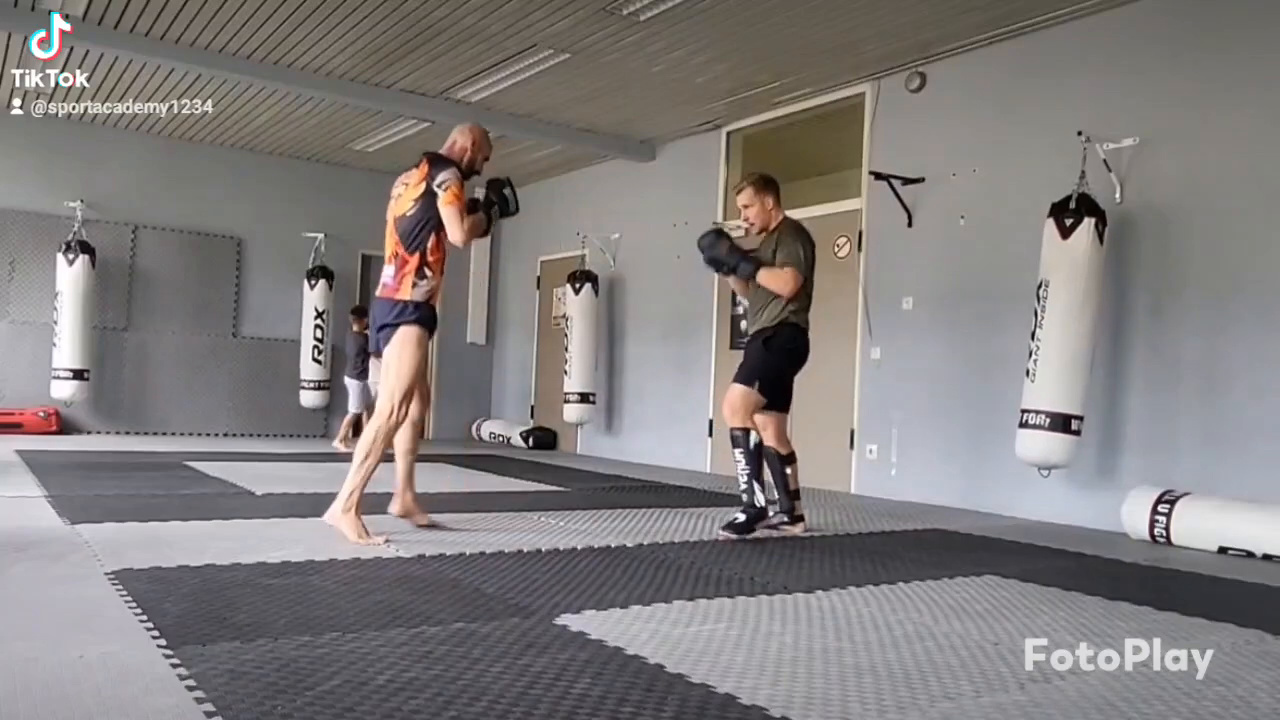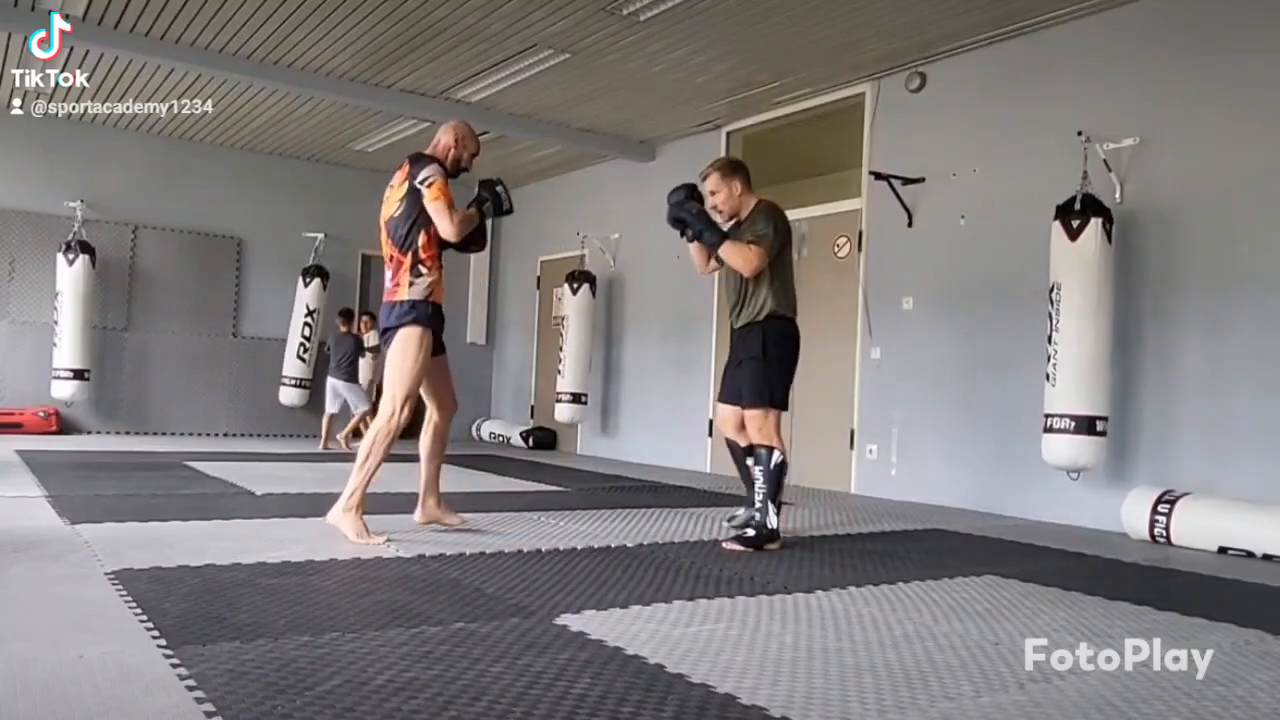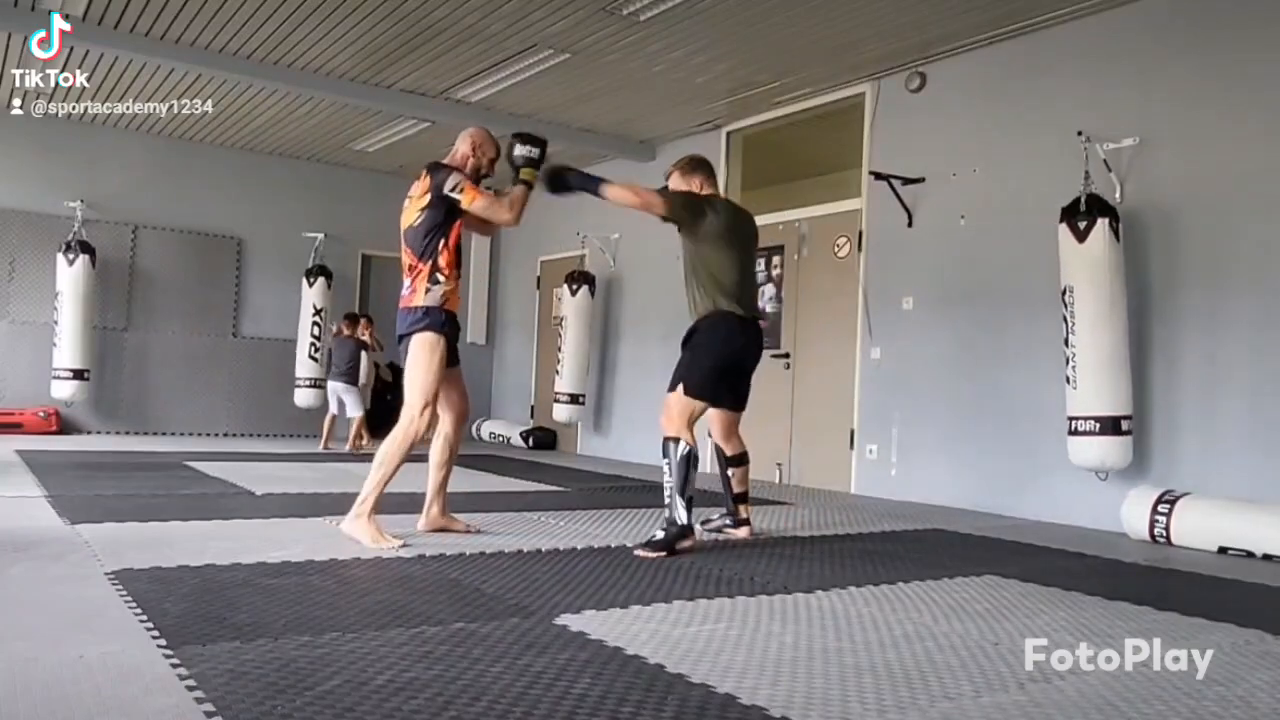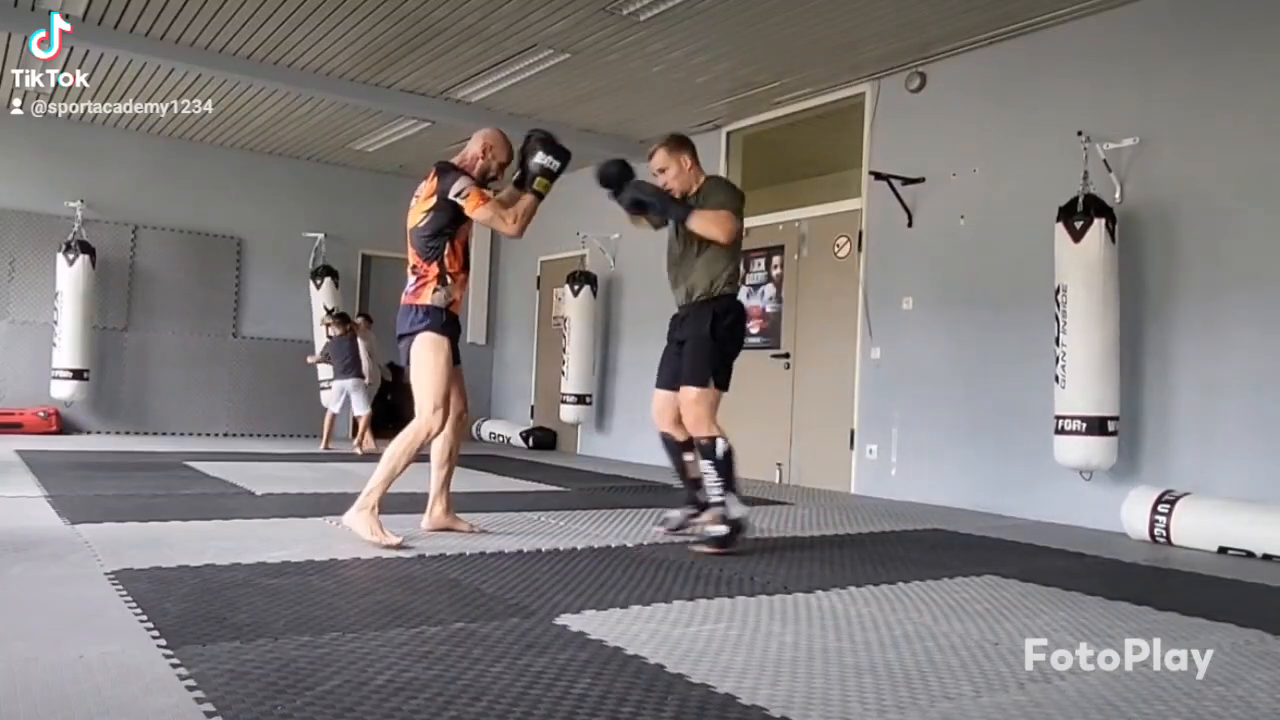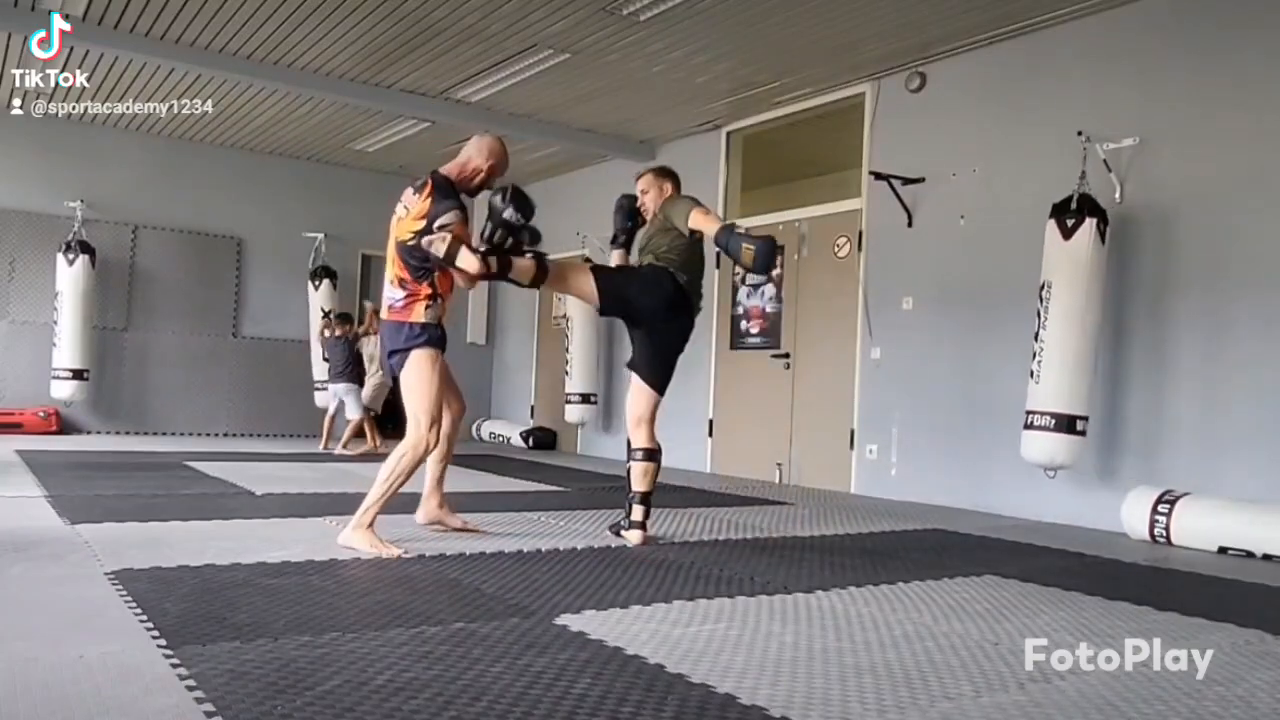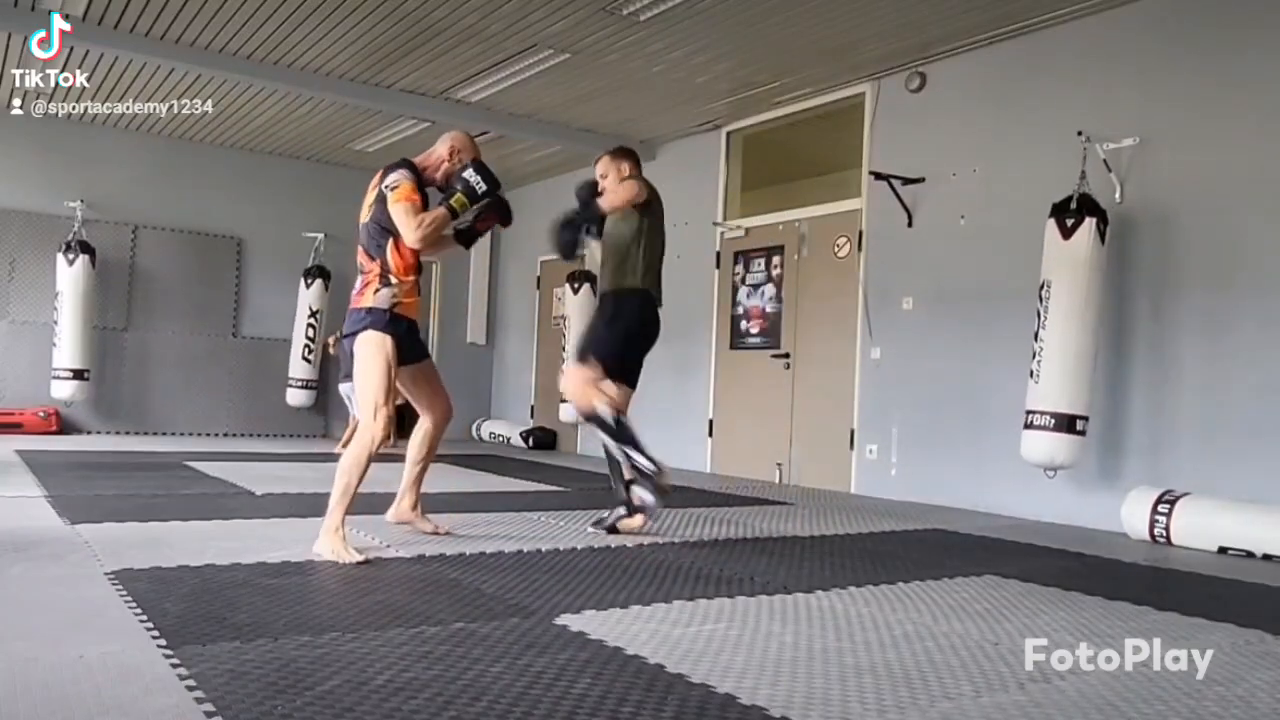
dt=0.5s
person 1, frame 1
left shoulder: (410, 177)
right shoulder: (445, 173)
right elbow: (459, 236)
left wrist: (474, 214)
right wrist: (489, 212)
left hip: (391, 301)
right hip: (408, 306)
left knee: (415, 402)
right knee: (394, 408)
left ankle: (404, 495)
right ankle: (344, 506)
person 1, frame 2
left shoulder: (408, 179)
right shoulder: (427, 171)
right elbow: (452, 228)
left wrist: (462, 235)
right wrist: (483, 207)
left hip: (417, 307)
right hip: (412, 307)
left knee: (444, 405)
right knee: (396, 410)
left ankle: (429, 503)
right ankle: (347, 507)
person 1, frame 3
left shoulder: (437, 187)
right shoulder: (447, 179)
left elbow: (484, 224)
right elbow: (508, 215)
left wrist: (520, 179)
right wrist: (527, 173)
left hip: (435, 315)
right hip: (426, 313)
left knee: (456, 413)
right knee: (417, 417)
left ankle: (434, 511)
right ankle: (360, 513)
person 1, frame 4
left shoulder: (444, 183)
right shoulder: (455, 181)
left elbow: (499, 209)
right elbow: (512, 226)
left wrist: (524, 178)
right wrist: (542, 181)
left hip: (434, 315)
right hip: (428, 314)
left knee: (457, 413)
right knee: (432, 419)
left ankle: (438, 509)
right ankle: (364, 509)
person 1, frame 5
left shoulder: (424, 189)
right shoulder: (446, 205)
right elbow: (467, 276)
left wrist: (492, 247)
right wrist: (496, 243)
left hip: (404, 322)
right hip: (414, 326)
left knee: (453, 408)
right knee: (424, 436)
left ankle: (433, 503)
right ankle: (359, 525)
person 1, frame 6
left shoulder: (411, 185)
right shoulder: (400, 176)
left elbow: (423, 245)
right elbow: (416, 234)
left wrist: (473, 228)
right wrist: (461, 198)
left hip: (399, 317)
right hip: (377, 314)
left knee: (438, 410)
right knee: (376, 422)
left ankle: (407, 503)
right ankle: (331, 532)
person 2, frame 1
left shoulder: (792, 234)
right shoulder: (768, 241)
left elbow: (788, 285)
right elbow: (746, 289)
left wrist: (744, 263)
right wrist: (727, 265)
left hip: (782, 339)
right hip: (767, 340)
left knee: (735, 408)
right knee: (770, 430)
left ankle: (754, 504)
right ankle: (791, 512)
person 2, frame 2
left shoulder: (768, 216)
right shoulder: (741, 226)
left elbow: (750, 263)
right elbow: (705, 265)
left wrist: (707, 227)
right wrist: (694, 230)
left hip: (771, 332)
right hip: (748, 334)
left knee: (761, 428)
right knee: (728, 420)
left ankle: (767, 526)
right ankle: (759, 505)
person 2, frame 3
left shoulder: (702, 208)
right shoulder: (740, 219)
left elbow: (643, 200)
left wrist: (584, 181)
right wrist: (670, 203)
left hip: (719, 331)
right hip: (743, 333)
left knee: (675, 418)
right knee: (724, 428)
left ankle: (677, 527)
right ankle: (739, 515)
person 2, frame 4
left shoulder: (721, 191)
right shoulder: (682, 200)
left elbow: (724, 230)
right elbow: (644, 214)
left wrist: (681, 205)
right wrist: (622, 188)
left hip: (713, 317)
right hip: (688, 318)
left knee: (697, 414)
right knee: (665, 413)
left ankle: (728, 518)
right ankle: (702, 501)
person 2, frame 5
left shoulder: (678, 207)
right shoulder: (656, 233)
left elbow: (702, 220)
right elbow: (620, 278)
left wrist: (730, 237)
right wrist: (622, 235)
left hip: (654, 287)
right hip: (676, 315)
left knee: (558, 273)
right knee: (640, 423)
left ankle: (496, 262)
right ankle: (636, 520)
person 2, frame 6
left shoulder: (639, 191)
right shoulder: (626, 224)
left elbow: (627, 194)
left wrist: (584, 212)
right wrist: (595, 224)
left hip: (627, 306)
right hip: (630, 308)
left knee: (577, 387)
right knee: (609, 409)
left ankle: (646, 467)
right ankle: (632, 505)
